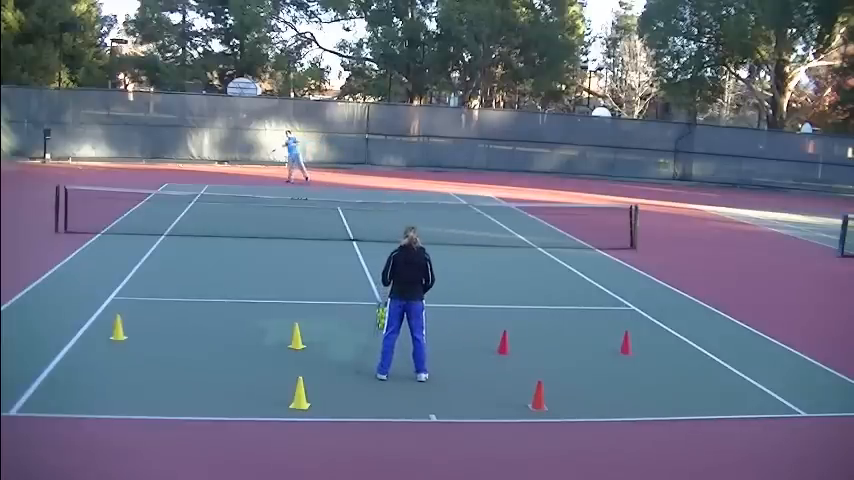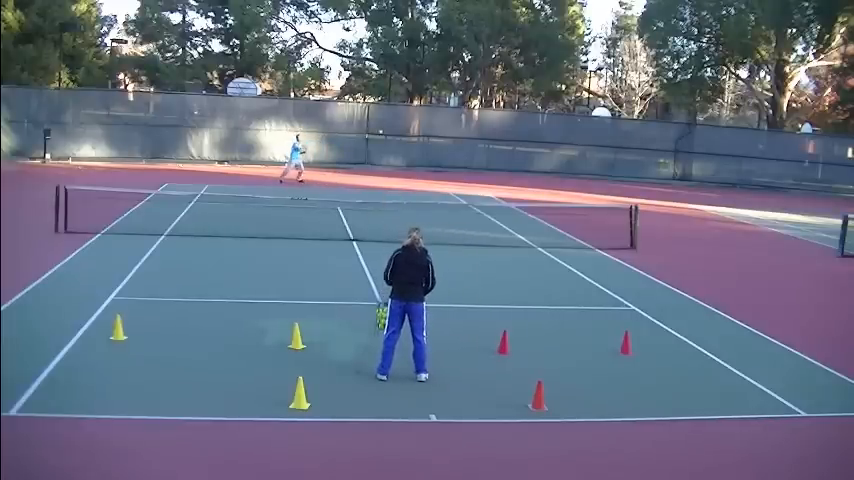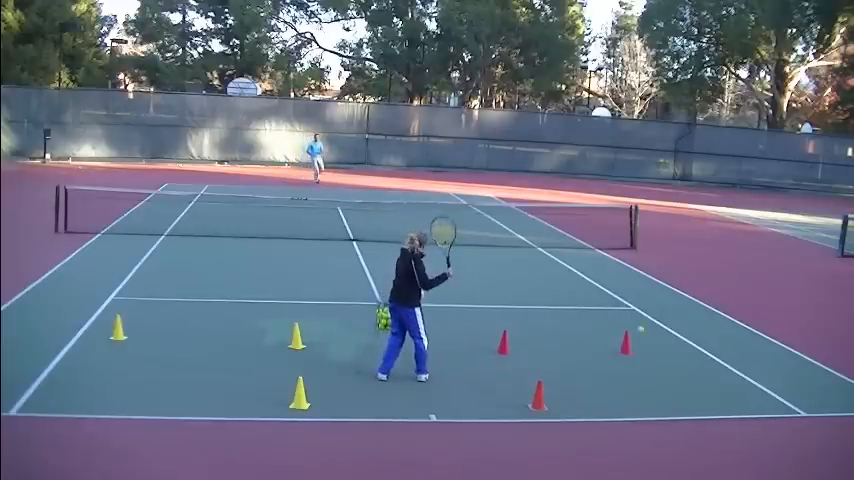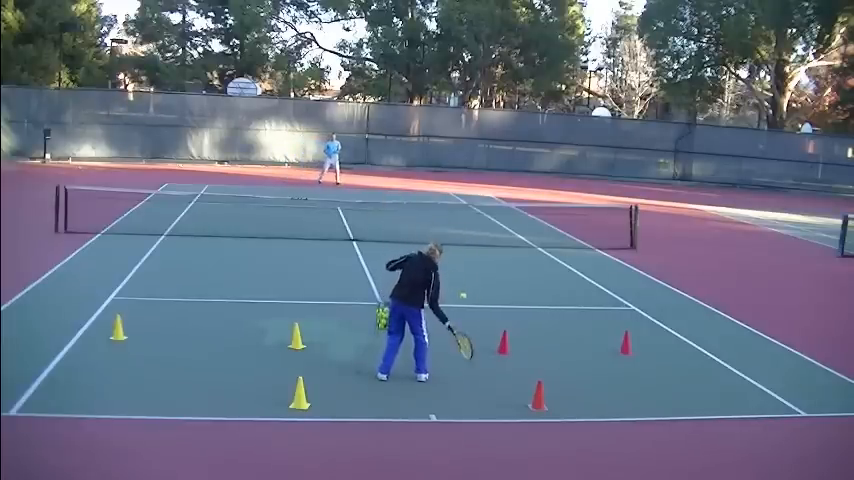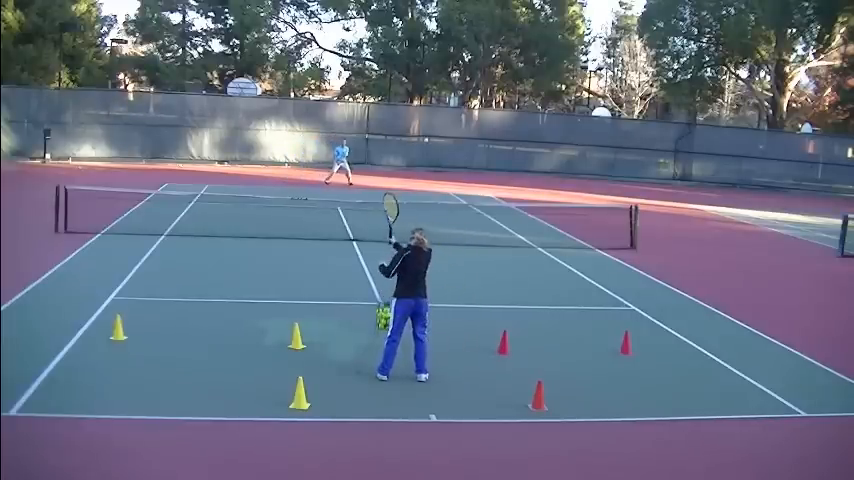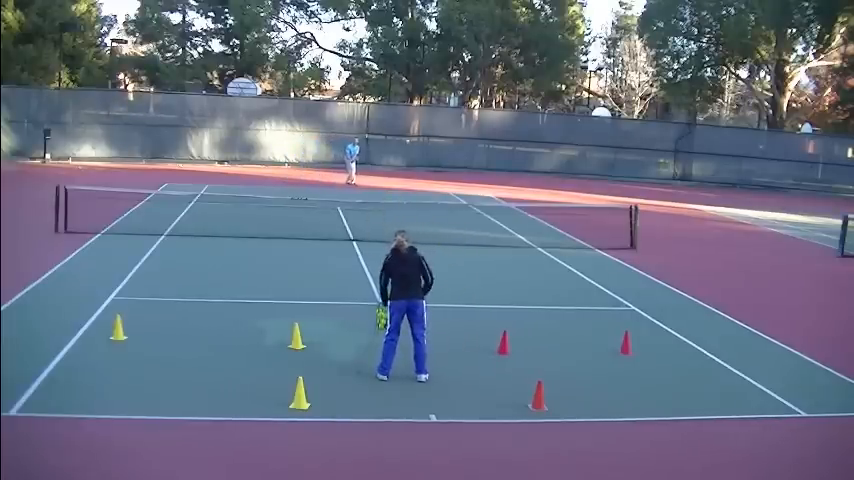
dt=0.5s
person 1, frame 1
left shoulder: (395, 254)
right shoulder: (424, 256)
left elbow: (386, 278)
right elbow: (430, 280)
left wrist: (388, 284)
left hip: (396, 299)
right hip: (416, 301)
left knee: (390, 334)
right knee: (418, 336)
left ankle: (382, 371)
right ankle: (421, 372)
person 1, frame 2
left shoulder: (398, 254)
right shoulder: (426, 258)
left elbow: (387, 277)
right elbow: (431, 283)
left hip: (397, 299)
right hip: (416, 301)
left knee: (391, 335)
right knee: (419, 337)
left ankle: (383, 371)
right ankle: (421, 372)
person 1, frame 3
left shoulder: (403, 257)
right shoulder: (415, 260)
right elbow: (425, 284)
right wrist: (445, 276)
left hip: (395, 302)
right hip: (409, 305)
left knee: (396, 336)
right knee: (420, 338)
left ankle: (383, 371)
right ankle: (422, 373)
person 1, frame 4
left shoulder: (412, 258)
right shoulder: (433, 272)
left elbow: (389, 266)
right elbow: (432, 301)
left wrist: (406, 265)
right wrist: (444, 320)
left hip: (396, 301)
right hip: (413, 305)
left knee: (394, 336)
right knee: (420, 338)
left ankle: (383, 371)
right ankle: (421, 372)
person 1, frame 5
left shoulder: (404, 253)
right shoulder: (427, 254)
left elbow: (389, 273)
left wrist: (382, 266)
right wrist: (396, 245)
left hip: (402, 299)
right hip: (421, 299)
left knee: (393, 335)
right knee: (420, 336)
left ankle: (383, 372)
right ankle: (421, 372)
person 1, frame 6
left shoulder: (390, 258)
right shoulder: (418, 257)
left elbow: (383, 283)
right elbow: (430, 280)
left wrist: (385, 301)
right wrist: (421, 293)
left hip: (396, 300)
right hip: (416, 300)
left knee: (391, 336)
right knee: (419, 336)
left ankle: (383, 372)
right ankle: (421, 373)
